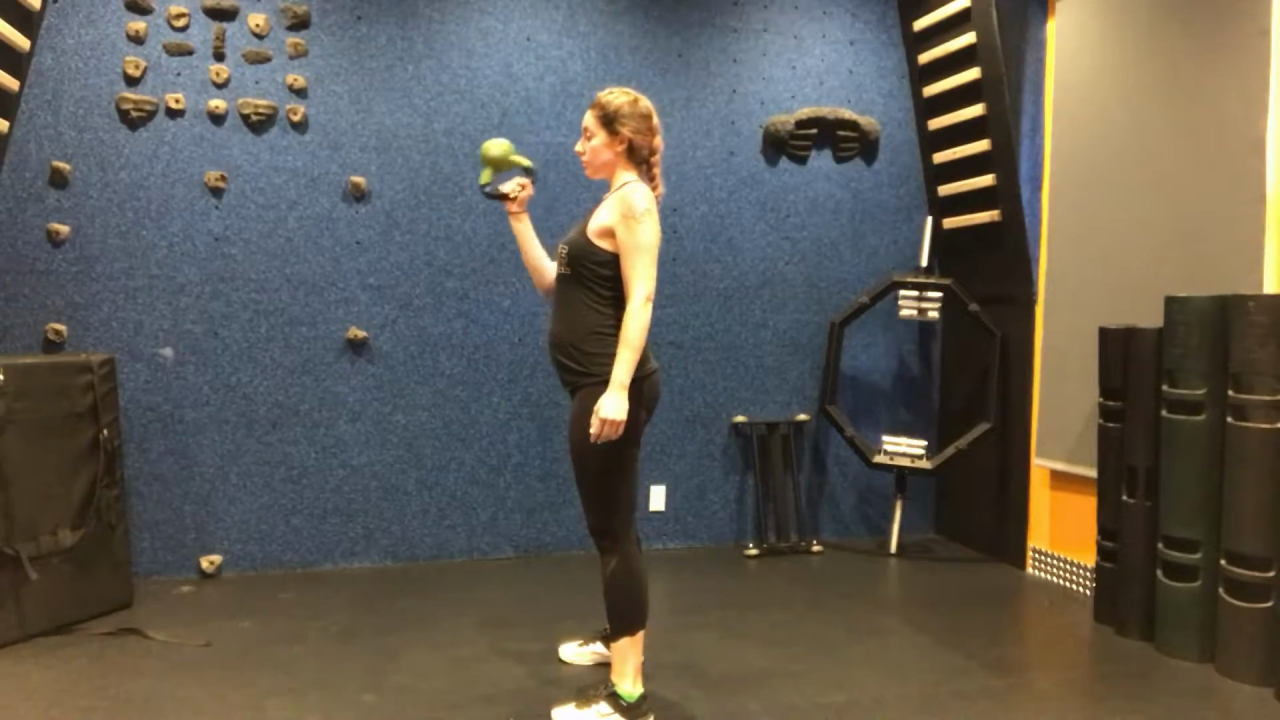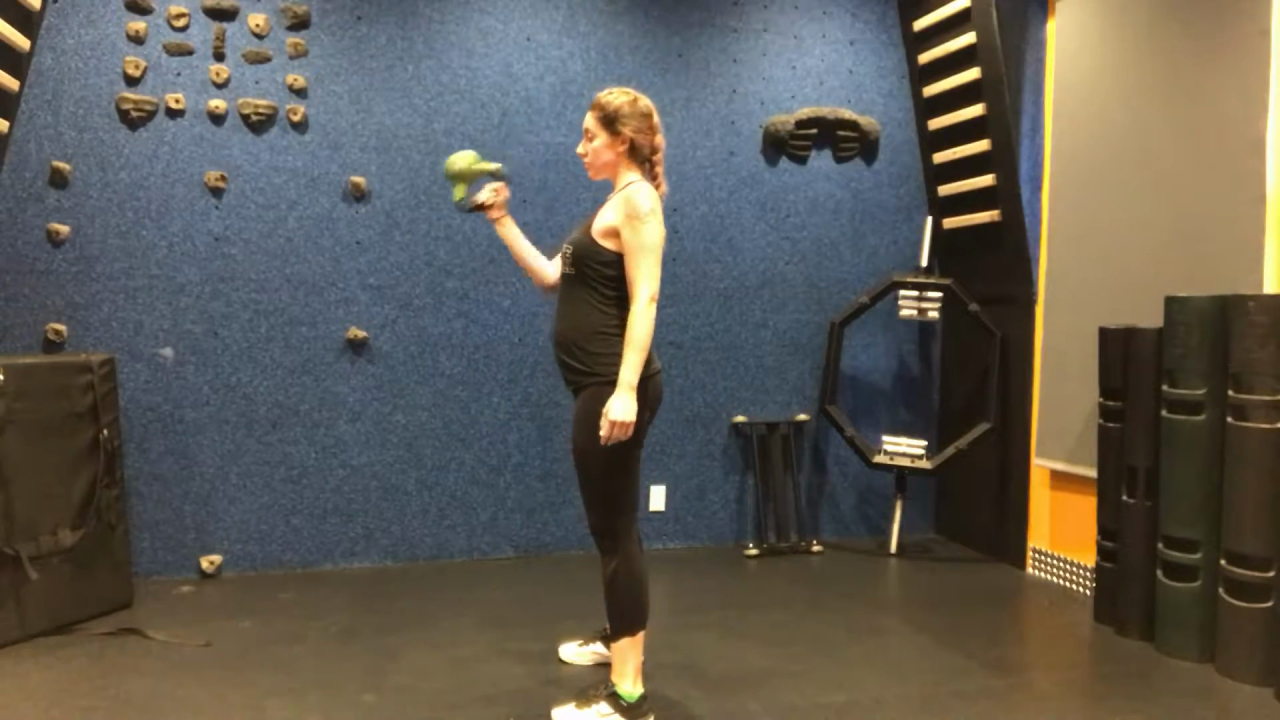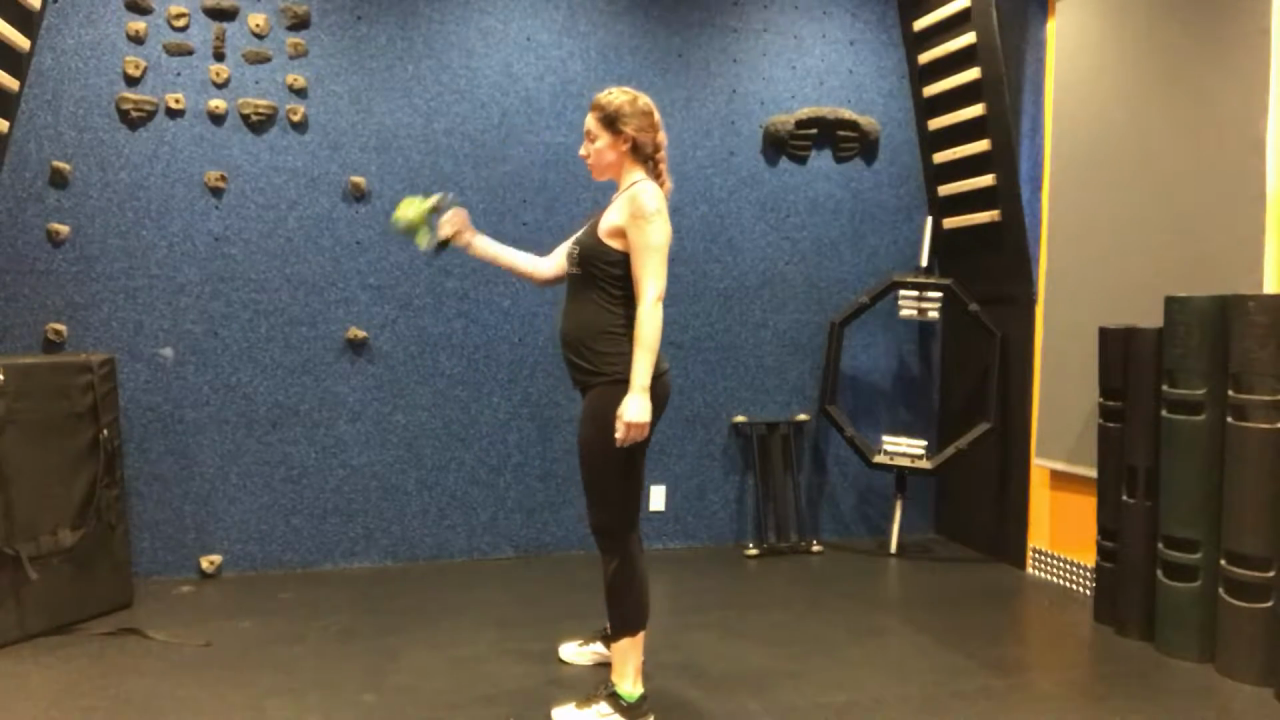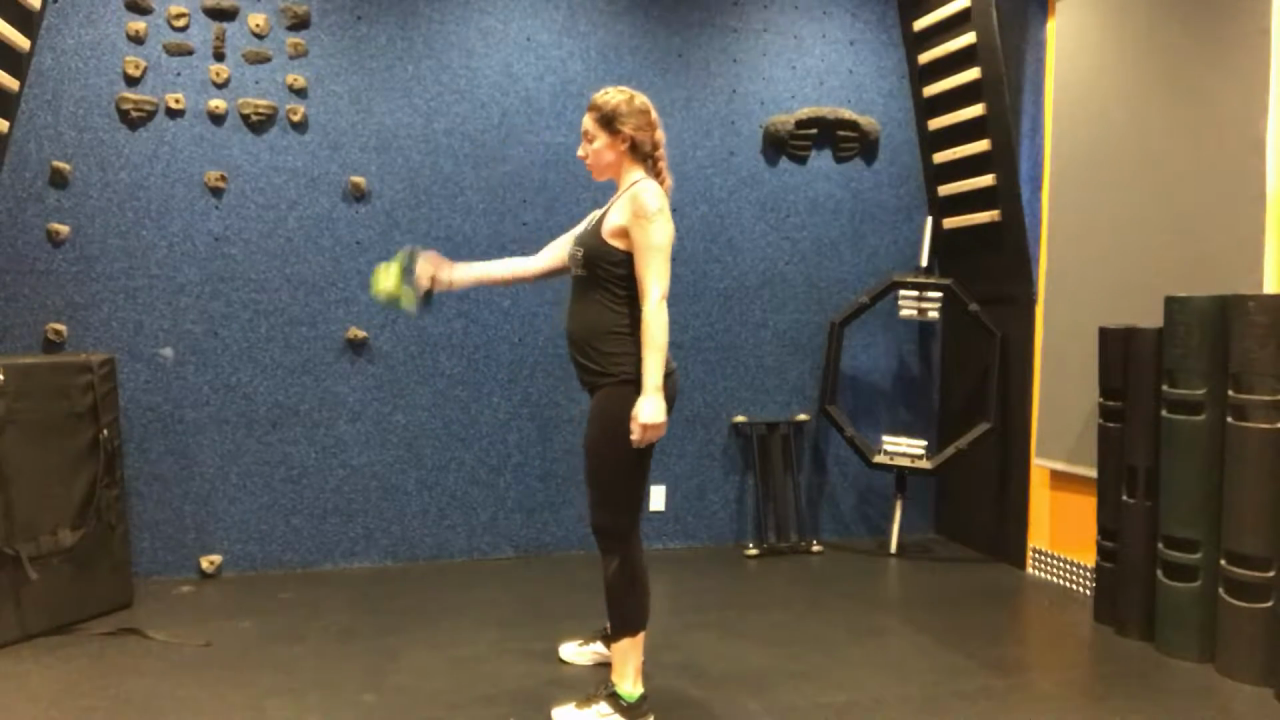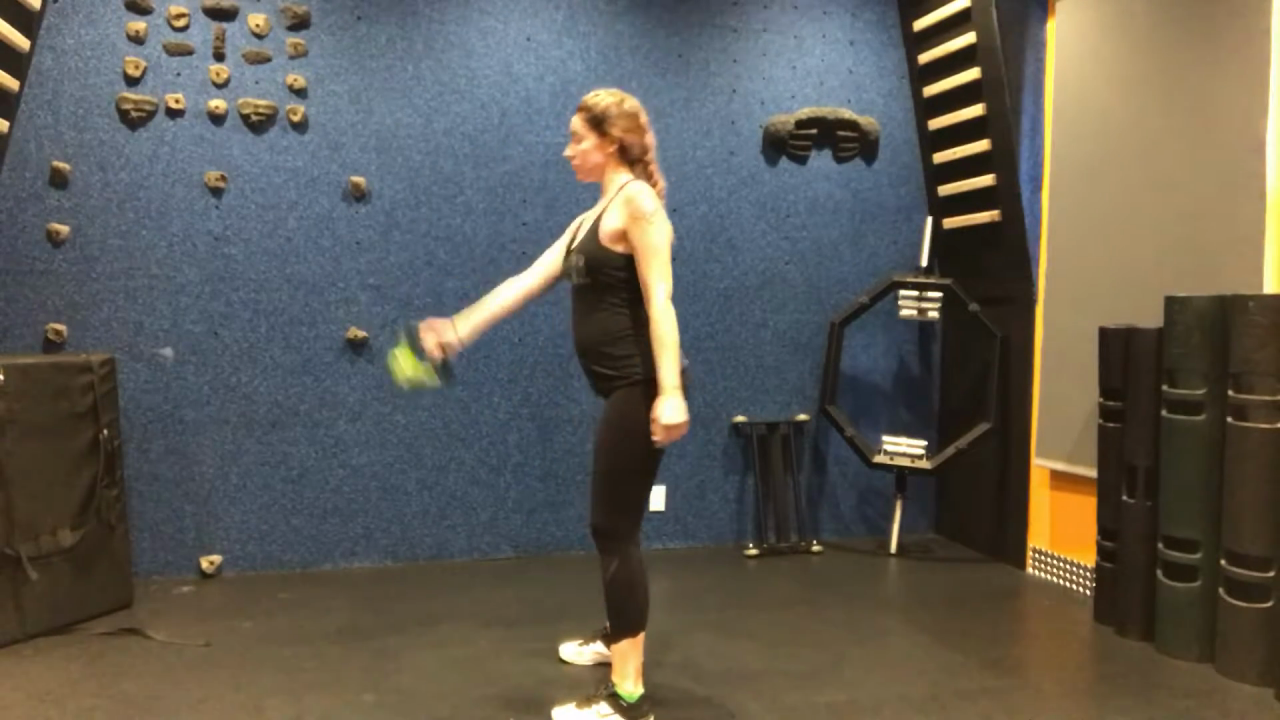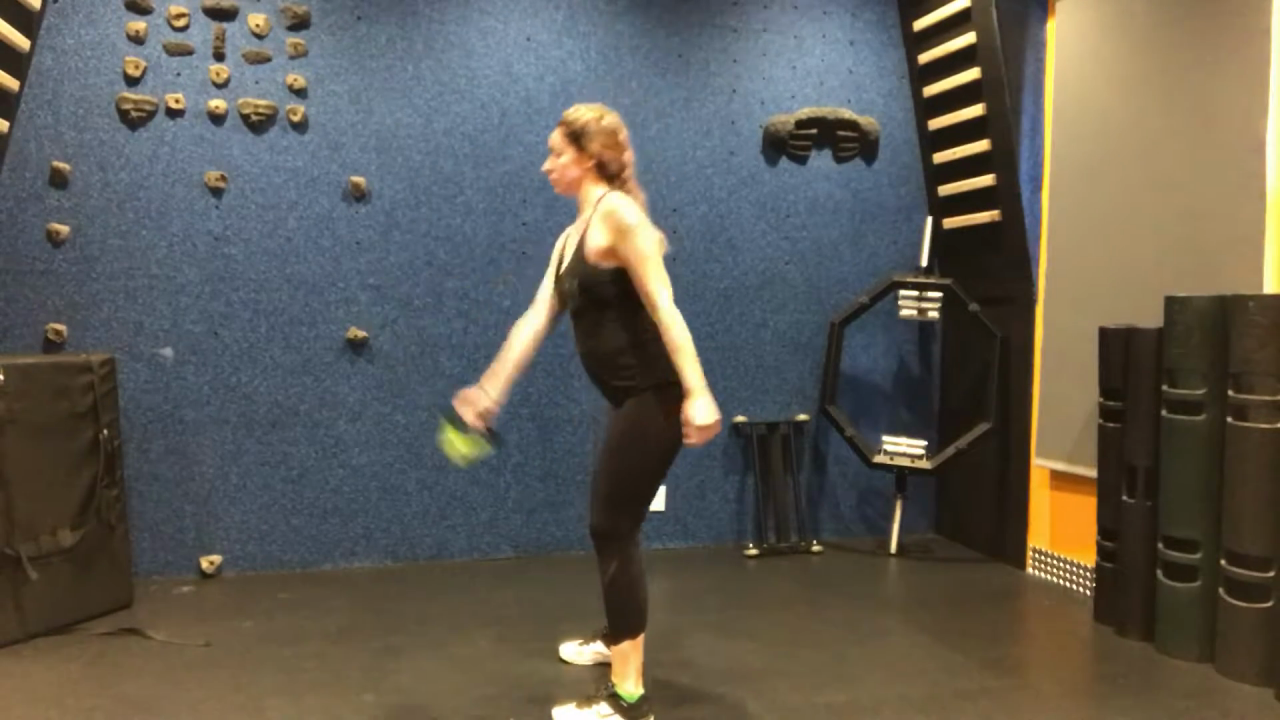
dt=0.1s
person 1, frame 1
left shoulder: (633, 201)
right shoulder: (611, 207)
left elbow: (639, 302)
right elbow: (552, 279)
left wrist: (616, 390)
right wrist: (519, 217)
left hip: (612, 388)
right hip: (594, 384)
left knee: (612, 528)
right knee: (609, 523)
right ankle: (621, 635)
person 1, frame 2
left shoulder: (638, 200)
right shoulder: (614, 205)
left elbow: (645, 301)
right elbow: (552, 275)
left wrist: (626, 392)
right wrist: (502, 221)
left hip: (613, 388)
right hip: (595, 384)
left knee: (614, 528)
right knee: (610, 523)
right ankle: (621, 634)
person 1, frame 3
left shoulder: (645, 201)
right shoulder: (613, 211)
left elbow: (651, 302)
right elbow: (547, 269)
left wrist: (639, 392)
right wrist: (472, 241)
left hip: (622, 388)
right hip: (603, 386)
left knee: (614, 527)
right knee: (611, 523)
right ankle: (623, 635)
person 1, frame 4
left shoulder: (645, 200)
right shoulder: (610, 210)
left elbow: (655, 301)
right elbow: (538, 262)
left wrist: (651, 392)
right wrist: (453, 274)
left hip: (626, 388)
right hip: (610, 385)
left knee: (616, 527)
right knee: (611, 522)
right ankle: (620, 633)
person 1, frame 5
left shoulder: (638, 201)
right shoulder: (595, 215)
left elbow: (660, 300)
right elbow: (531, 281)
left wrist: (671, 393)
right wrist: (459, 327)
left hip: (642, 391)
right hip: (619, 389)
left knee: (612, 529)
right knee: (608, 520)
right ankle: (611, 633)
person 1, frame 6
left shoulder: (618, 213)
right shoulder: (576, 232)
left elbow: (662, 305)
right elbow: (538, 316)
left wrist: (698, 393)
right wrist: (491, 389)
left hip: (655, 397)
right hip: (634, 397)
left knee: (611, 527)
right knee: (610, 520)
right ankle: (620, 633)
